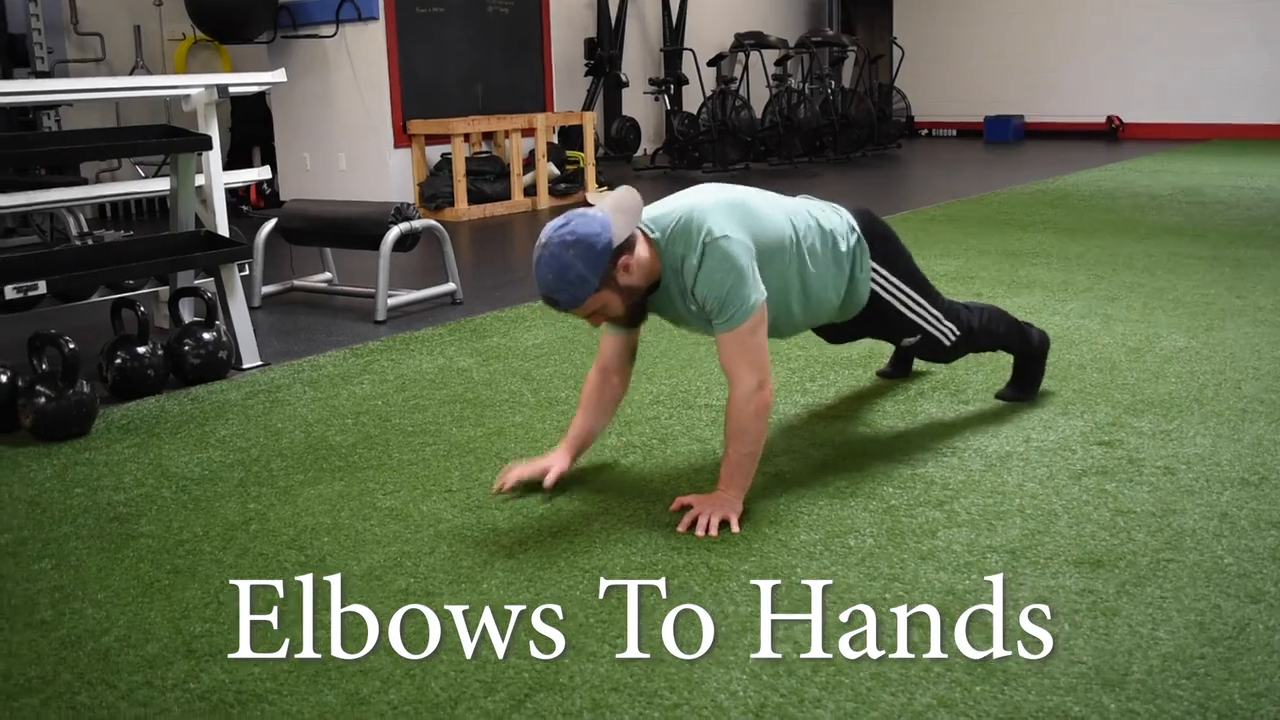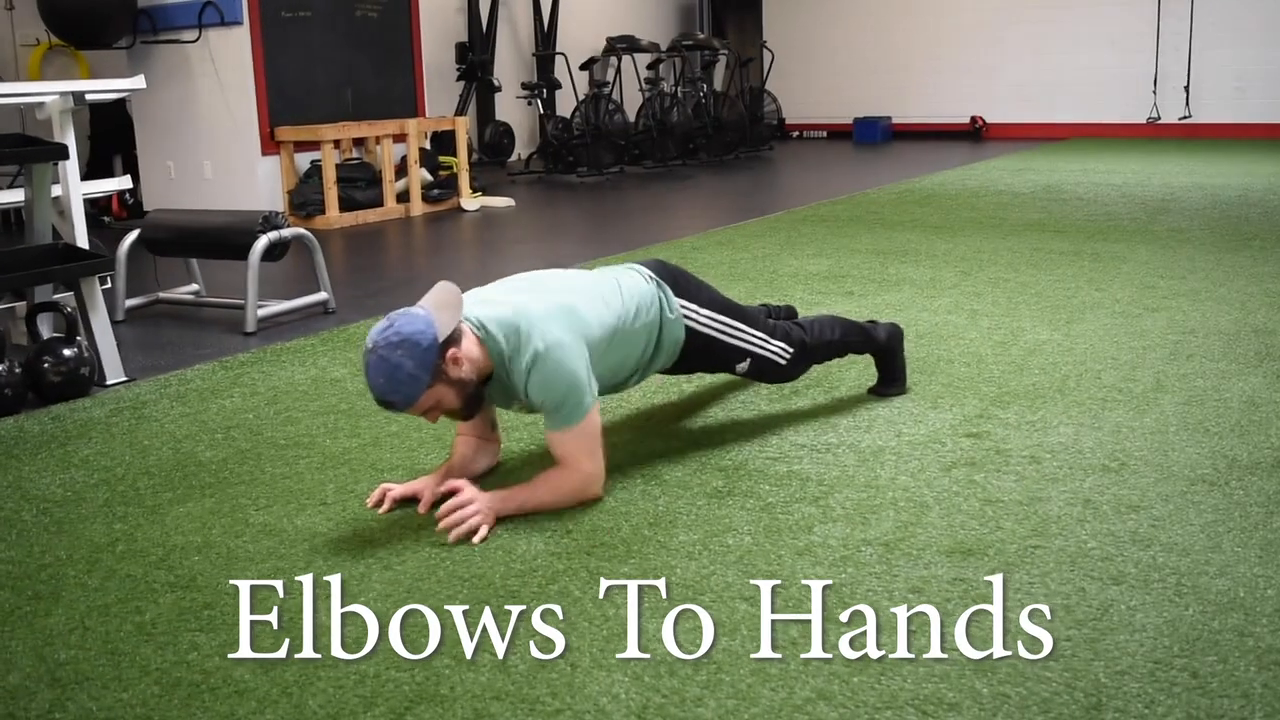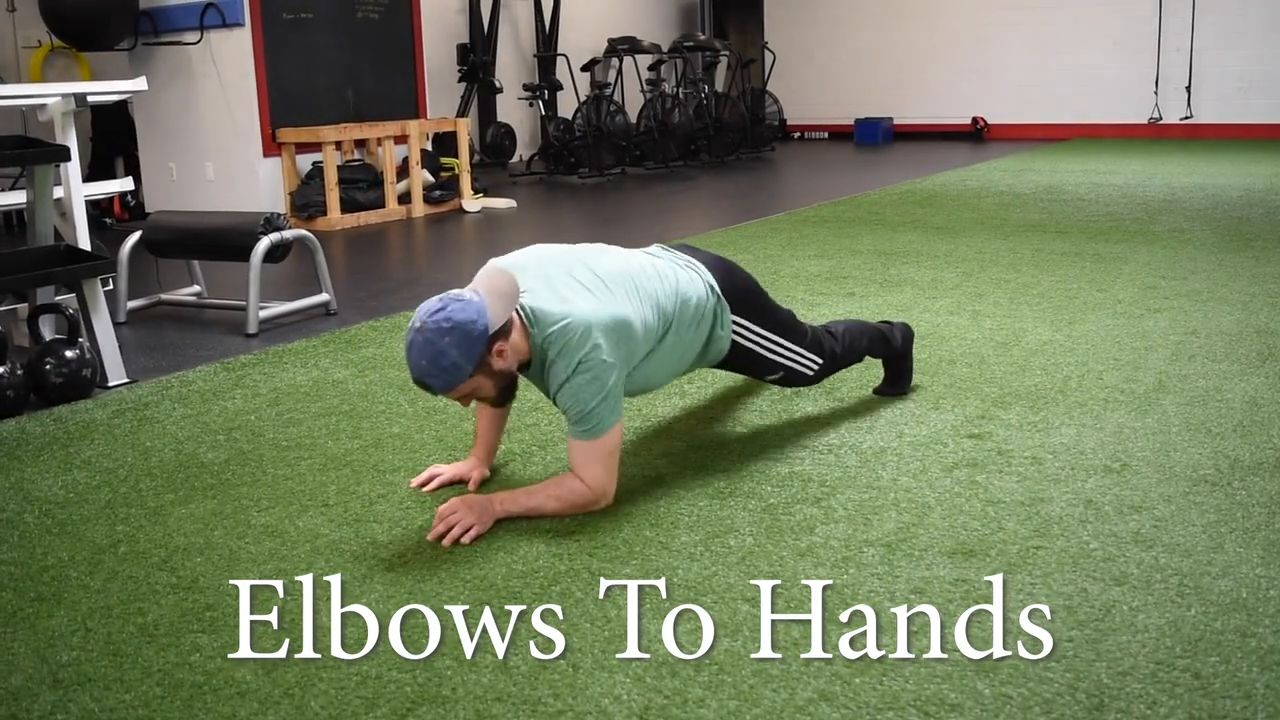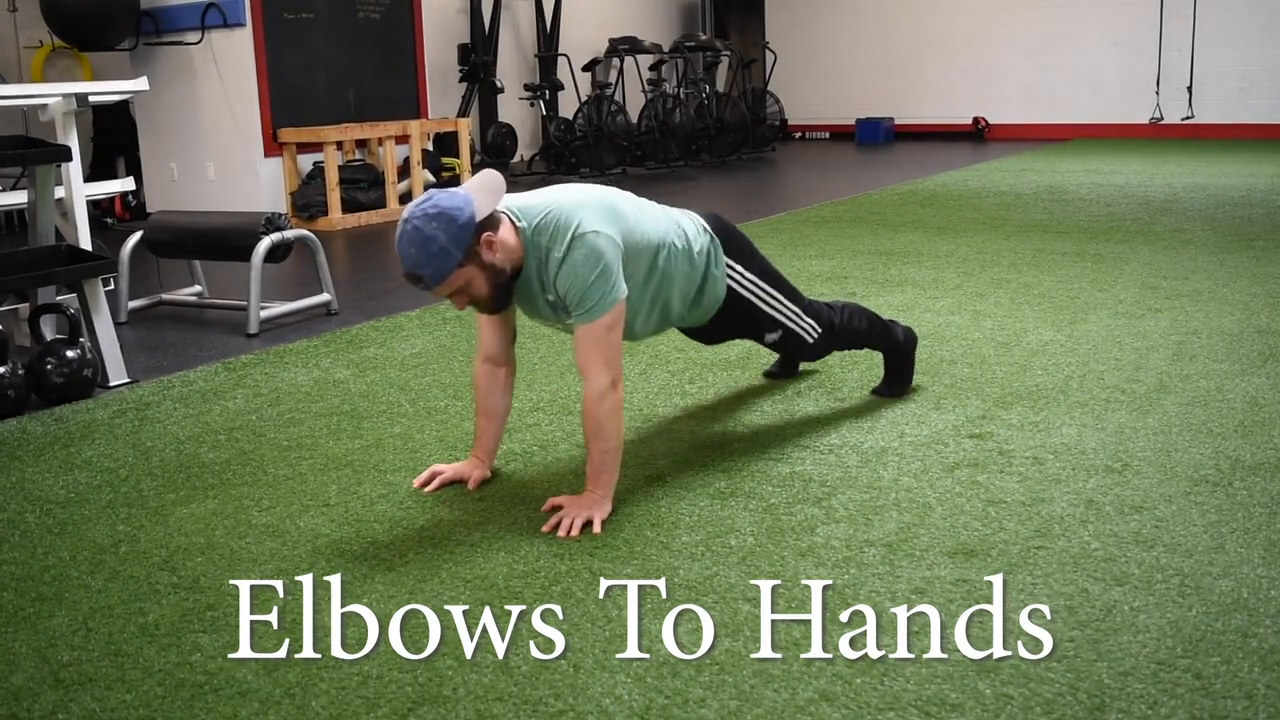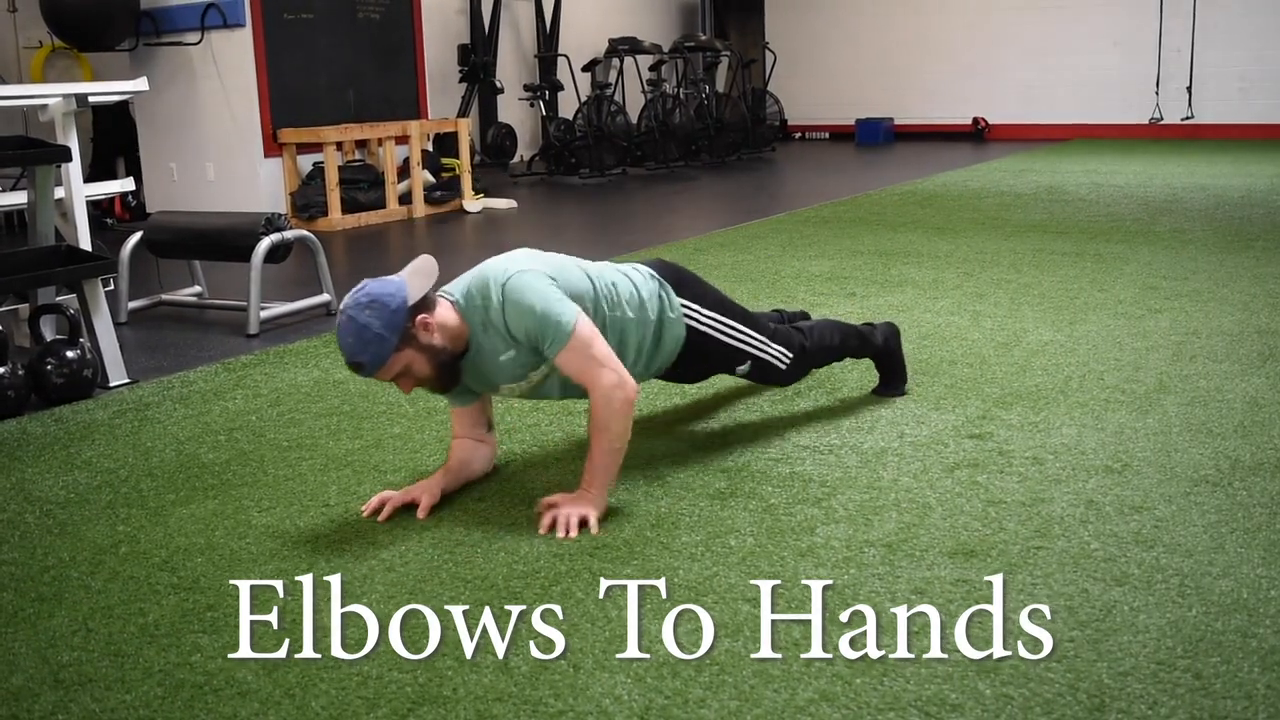
dt=1s
person 1, frame 1
left shoulder: (711, 250)
right shoulder: (621, 266)
left elbow: (753, 387)
right elbow: (610, 373)
left wrist: (729, 495)
right wrist: (563, 454)
left hip: (854, 257)
right hip: (813, 282)
left knee: (946, 337)
right knee: (863, 331)
left ankle: (1026, 343)
right ankle: (905, 350)
person 1, frame 2
left shoulder: (541, 352)
right shoulder: (450, 334)
left elbow: (586, 476)
right elbow: (480, 440)
left wrist: (494, 503)
right wrist: (439, 476)
left hip: (667, 308)
right hip: (626, 300)
left knee: (788, 352)
left ankle: (879, 338)
right ankle: (772, 314)
person 1, frame 3
left shoulder: (579, 351)
right shoulder: (492, 290)
left elbow: (595, 488)
right elbow: (502, 377)
left wrist: (492, 505)
right wrist: (479, 459)
left hip: (713, 306)
right hip: (666, 268)
left knee: (814, 357)
left ankle: (891, 341)
right ankle: (795, 332)
person 1, frame 4
left shoulder: (579, 245)
right shoulder: (486, 247)
left elbow: (603, 383)
right elbow: (494, 361)
left wrist: (598, 496)
right wrist: (480, 459)
left hip: (711, 266)
right hip: (674, 286)
left knee: (812, 332)
left ankle: (894, 340)
right ankle: (789, 355)
person 1, frame 5
left shoulder: (514, 295)
right shoulder: (449, 347)
left elbow: (616, 387)
right elbow: (477, 442)
left wrist: (591, 496)
right wrist: (437, 480)
left hip: (666, 311)
right hip: (646, 339)
left knee: (788, 358)
left ankle: (877, 340)
right ankle: (784, 317)
